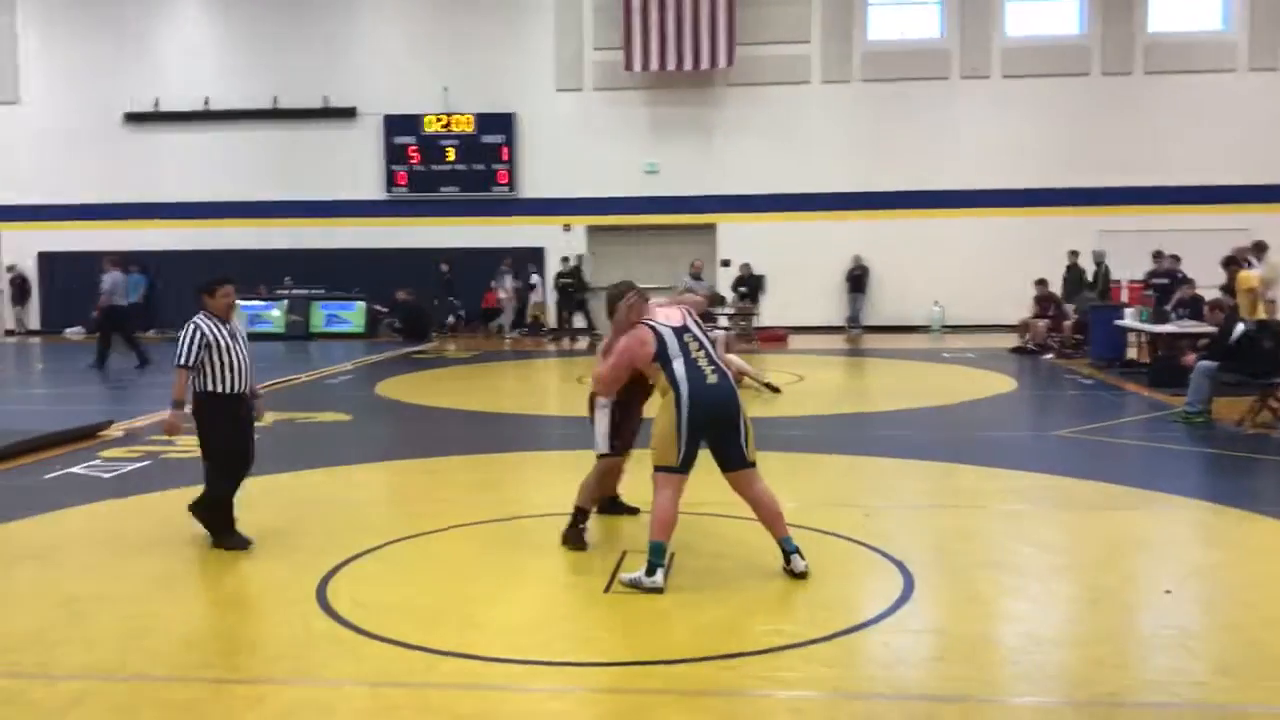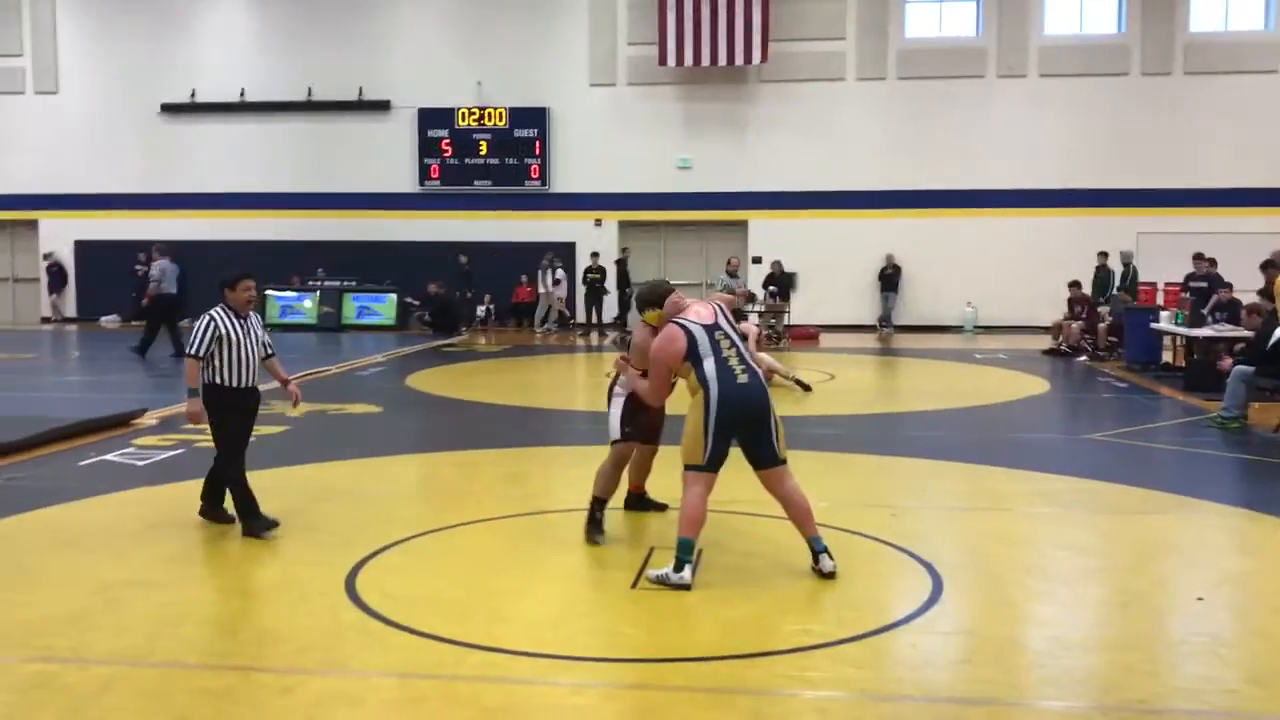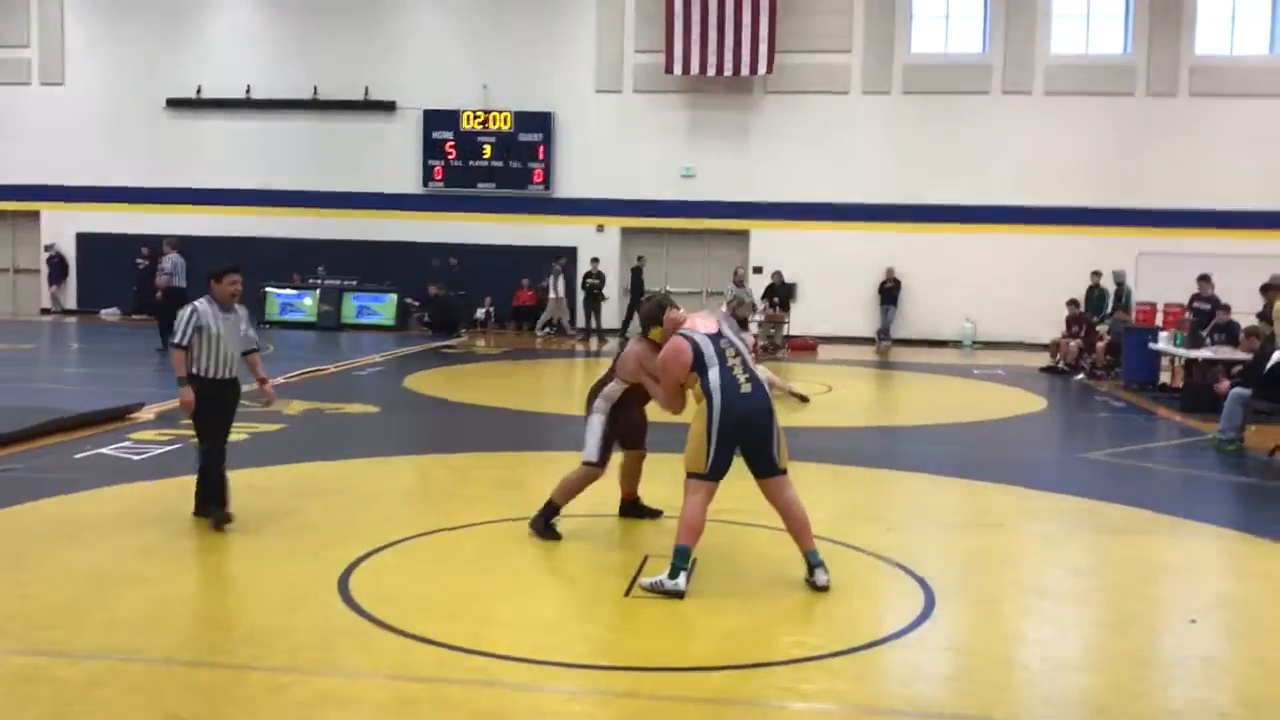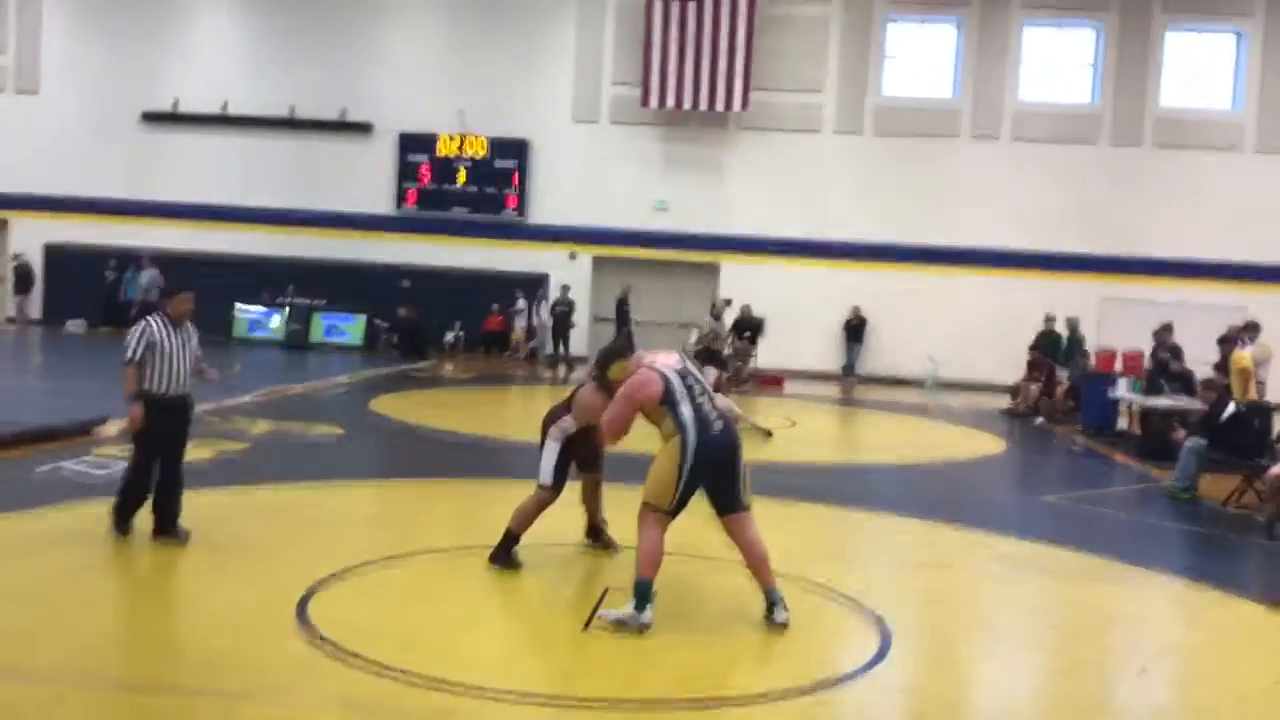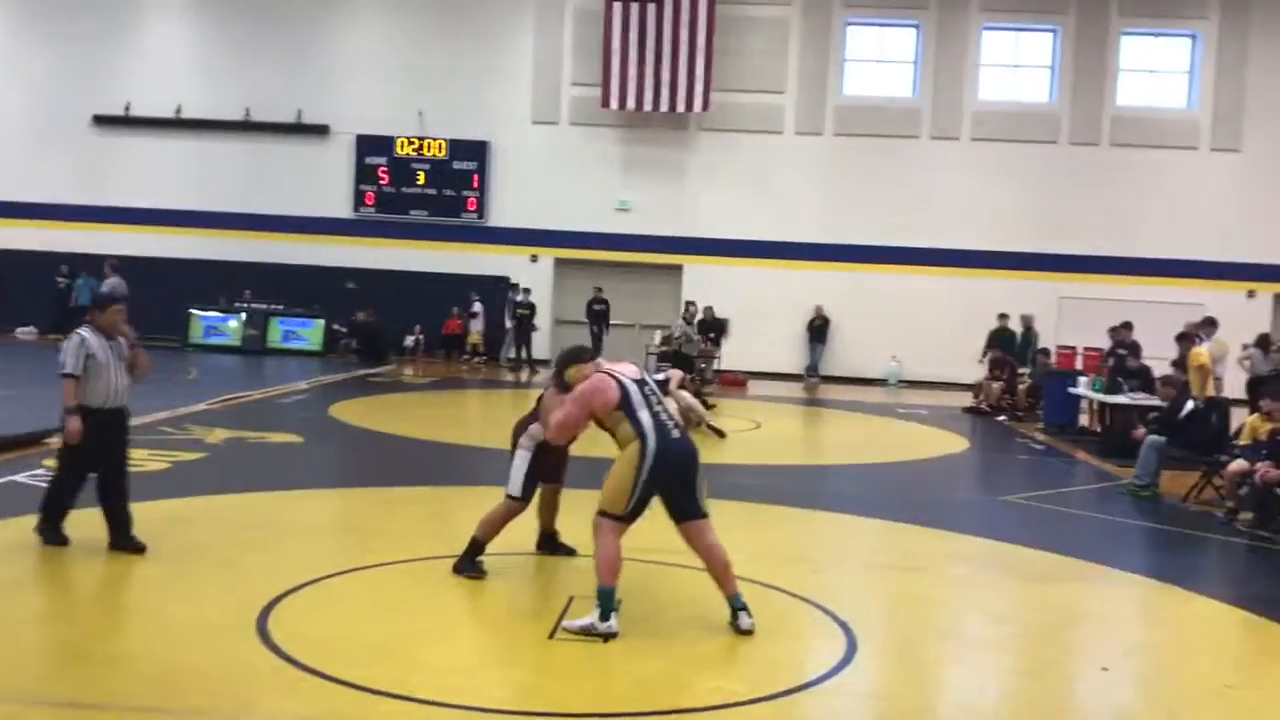
dt=0.2s
person 1, frame 1
left shoulder: (632, 340)
right shoulder: (681, 311)
left elbow: (604, 387)
left wrist: (602, 365)
left hip: (687, 402)
right hip: (726, 395)
left knee: (667, 486)
right knee: (750, 483)
left ankle: (653, 571)
right ankle: (793, 556)
person 1, frame 2
left shoulder: (666, 339)
right shoulder: (715, 304)
left elbow: (655, 397)
left wrist: (628, 374)
left hip: (717, 400)
right hip: (756, 393)
left knee: (696, 483)
right knee: (780, 479)
left ankle: (681, 567)
right ankle: (821, 555)
person 1, frame 3
left shoulder: (671, 352)
right shoulder: (716, 318)
left elbow: (674, 406)
left wrist: (649, 383)
left hip: (721, 409)
right hip: (760, 404)
left knee: (697, 492)
right knee: (781, 490)
left ankle: (676, 576)
right ankle: (816, 568)
person 1, frame 4
left shoulder: (636, 382)
right shoulder: (673, 357)
left elbow: (609, 433)
left wrist: (615, 407)
left hip: (690, 445)
right hip: (726, 439)
left knee: (651, 522)
right knee: (742, 527)
left ankle: (640, 608)
right ankle: (775, 606)
person 1, frame 5
left shoulder: (591, 387)
right shoulder: (630, 369)
left elbow: (555, 434)
left wrist: (567, 405)
left hip: (647, 453)
right hip: (682, 449)
left knee: (606, 529)
right knee: (702, 535)
left ankle: (605, 616)
right ankle: (740, 612)
person 2, frame 1
left shoulder: (235, 325)
right shoulder: (198, 328)
right elbow: (182, 369)
left wrist: (253, 396)
right wrist: (175, 409)
left hip: (239, 402)
right hip: (213, 405)
left knee: (242, 461)
right knee: (220, 468)
left ankle: (205, 507)
right ankle: (222, 531)
person 2, frame 2
left shoulder: (254, 320)
right shoulder: (212, 320)
left elbow: (267, 355)
right elbow: (193, 359)
left wrist: (286, 383)
right wrist: (193, 397)
left hip: (247, 395)
right hip: (221, 397)
left knee: (230, 455)
right knee: (233, 456)
left ankle: (211, 504)
right ankle: (250, 516)
person 2, frame 3
left shoulder: (242, 313)
right shoulder: (196, 311)
left elbow: (250, 350)
right elbow: (178, 348)
left wrist: (263, 381)
right wrist: (183, 385)
left hip: (229, 387)
right hip: (202, 387)
left knee: (218, 446)
right knee: (211, 445)
left ankle: (207, 503)
right ankle: (214, 505)
person 2, frame 4
left shoulder: (189, 330)
right shoulder: (148, 327)
left elbow: (194, 363)
right elbow: (132, 366)
left wrist: (207, 372)
right wrist: (134, 402)
left hip: (179, 405)
right hip: (153, 405)
left knee: (172, 465)
right knee: (144, 463)
left ankle: (166, 523)
right ankle: (123, 513)
person 2, frame 5
left shoulder: (120, 340)
right shoulder: (79, 340)
left elbow: (140, 370)
right elbow: (68, 379)
left wrist: (133, 344)
right wrist: (72, 415)
left hip: (115, 416)
right hip: (86, 417)
left knee: (115, 476)
right knee: (72, 474)
left ankle: (120, 534)
right ankle: (49, 524)
person 3, frame 1
right shoulder: (618, 341)
left hip: (631, 403)
right hip: (609, 404)
left knee: (618, 457)
right knee: (607, 463)
left ankle: (608, 499)
right ankle: (575, 526)
person 3, frame 2
right shoulder: (645, 337)
right hip: (628, 394)
left knee: (649, 449)
right knee: (621, 452)
left ankle: (635, 497)
right ankle: (594, 517)
person 3, frame 3
left shoulder: (652, 345)
right shoulder: (641, 352)
left hip: (630, 405)
right hip: (607, 406)
left knee: (636, 454)
right knee: (593, 469)
left ankle: (630, 503)
right ankle: (544, 518)
person 3, frame 4
right shoulder: (591, 394)
left hip: (585, 431)
right hip: (561, 433)
left knee: (593, 480)
right knee: (546, 493)
left ankle: (596, 530)
right ankle: (504, 547)
person 3, frame 5
right shoulder: (557, 400)
left hip: (550, 443)
right hip: (531, 442)
left knee: (553, 488)
right knee: (513, 506)
left ankle: (547, 539)
right ankle: (467, 558)
